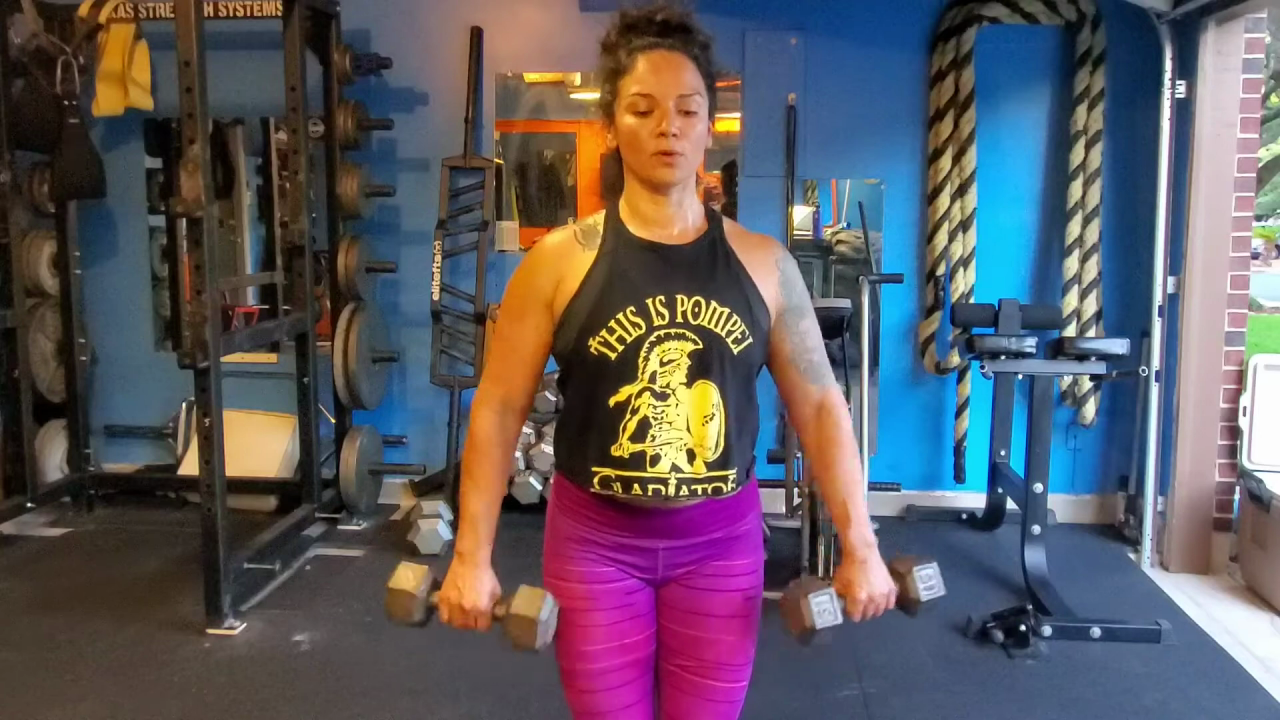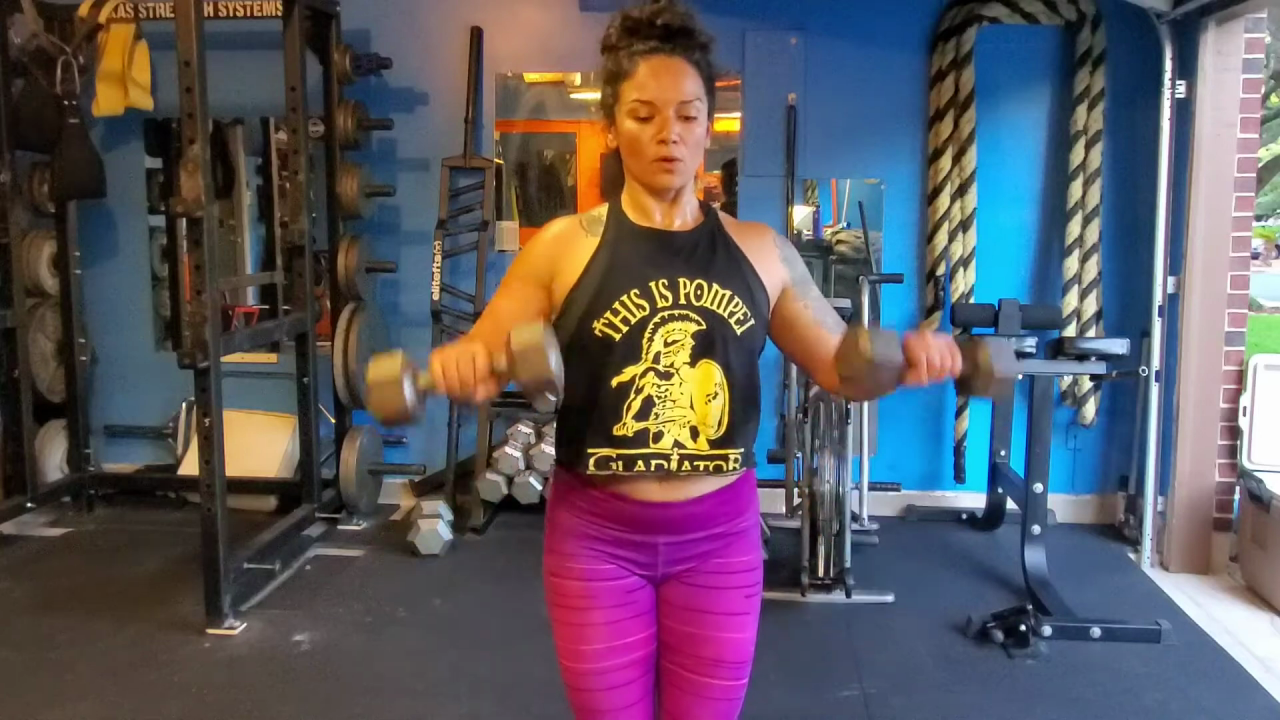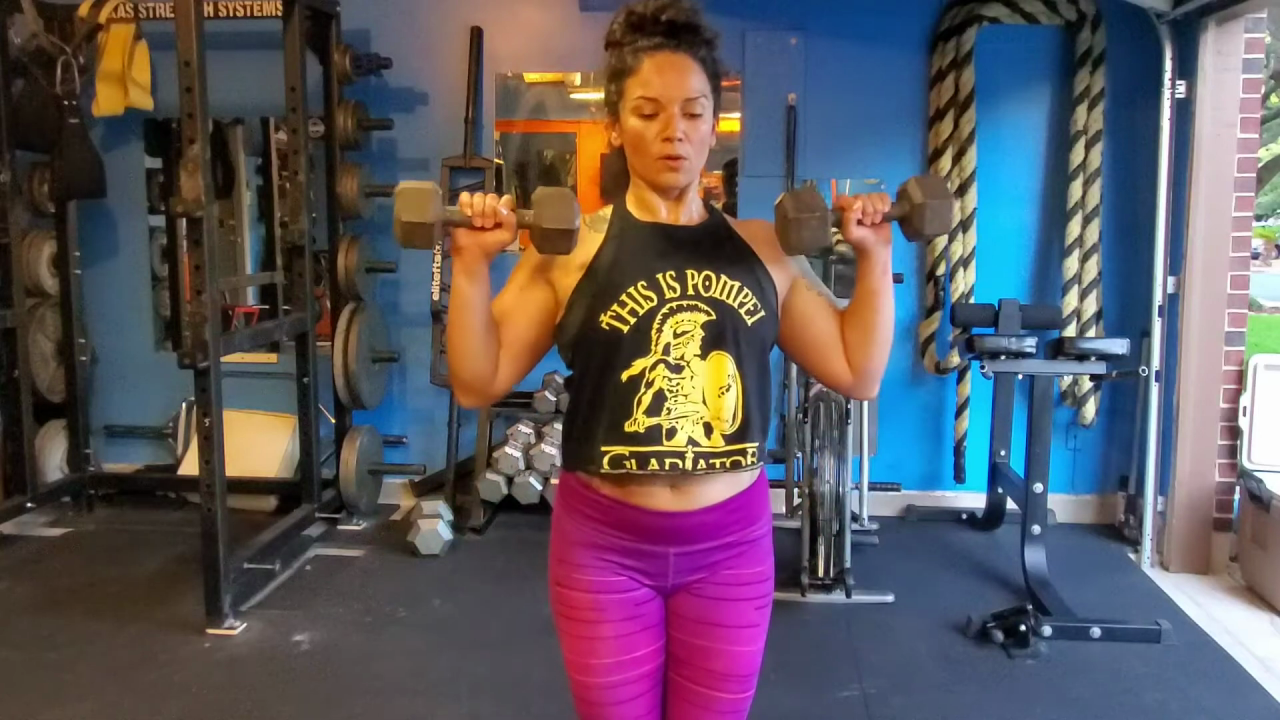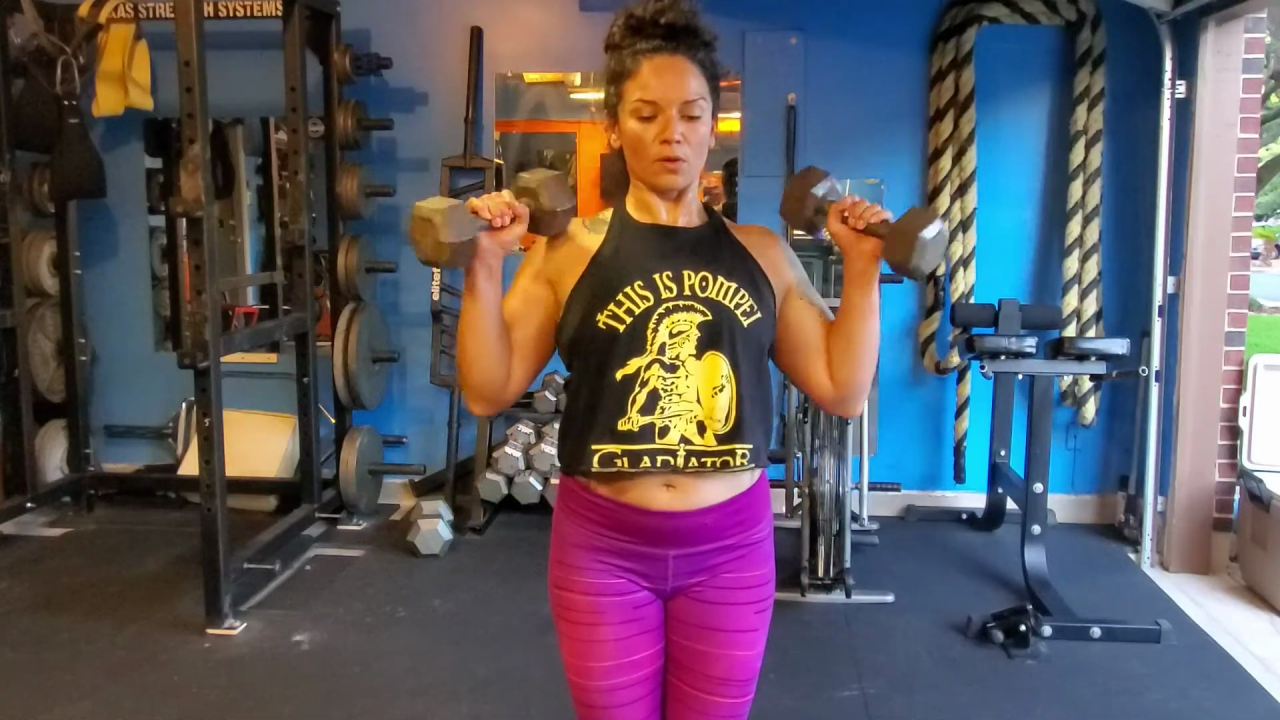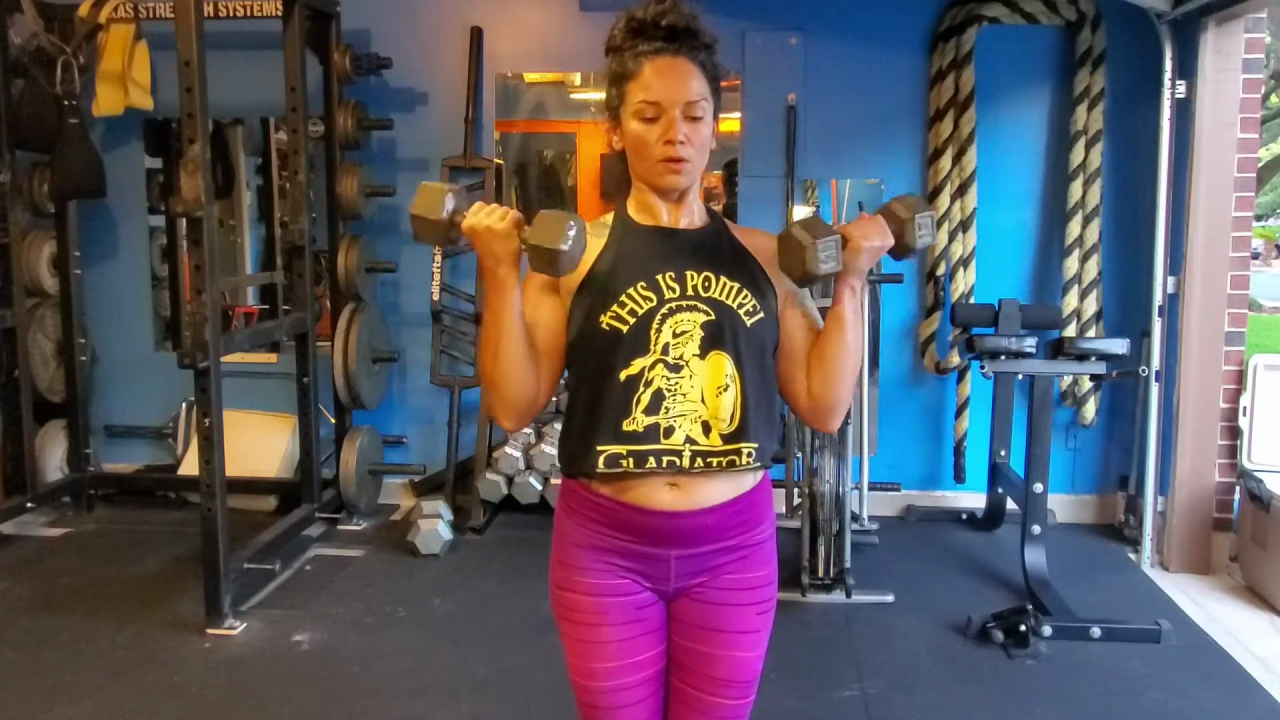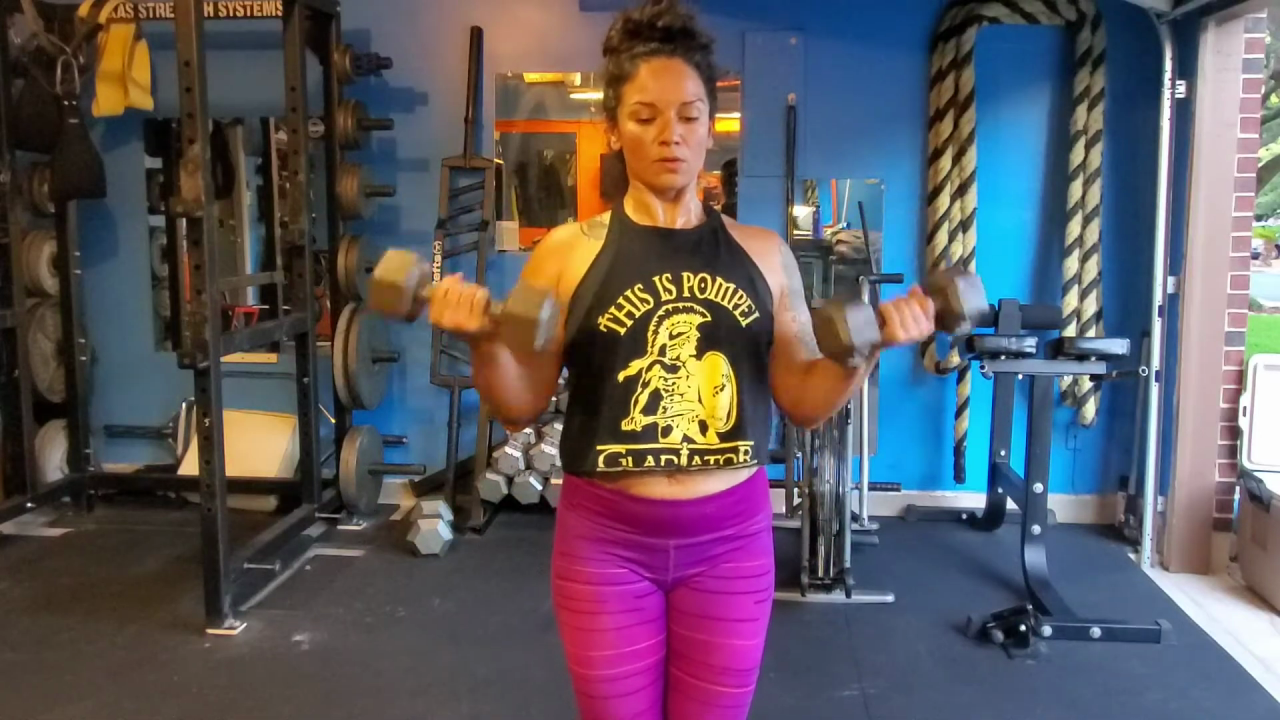
dt=0.4s
person 1, frame 1
left shoulder: (764, 263)
right shoulder: (560, 259)
left elbow: (818, 404)
right elbow: (499, 409)
left wrist: (859, 545)
right wrist: (472, 554)
left hip: (720, 542)
right hip: (595, 539)
person 1, frame 2
left shoulder: (759, 250)
right shoulder: (565, 246)
left elbow: (841, 363)
right elbow: (479, 361)
left wrist: (903, 361)
right wrist: (457, 367)
left hip: (719, 537)
right hip: (596, 537)
person 1, frame 3
left shoulder: (764, 247)
right shoulder: (570, 247)
left elbow: (856, 373)
right elbow: (477, 383)
left wrist: (873, 256)
right wrist: (470, 265)
left hip: (731, 541)
right hip: (603, 541)
person 1, frame 4
left shoulder: (763, 254)
right shoulder: (567, 249)
left elbow: (843, 391)
right elbow: (486, 392)
left wrist: (862, 266)
right wrist: (485, 266)
left hip: (731, 545)
right hip: (602, 544)
person 1, frame 5
left shoulder: (764, 256)
right shoulder: (570, 253)
left elbow: (824, 407)
right elbow: (512, 407)
left wrist: (848, 282)
right wrist: (499, 275)
left hip: (734, 547)
right hip: (604, 545)
person 1, frame 6
left shoulder: (764, 253)
right shoulder: (569, 251)
left elbow: (805, 402)
right elbow: (519, 406)
left wrist: (870, 342)
right wrist: (484, 337)
left hip: (730, 536)
right hip: (605, 537)
